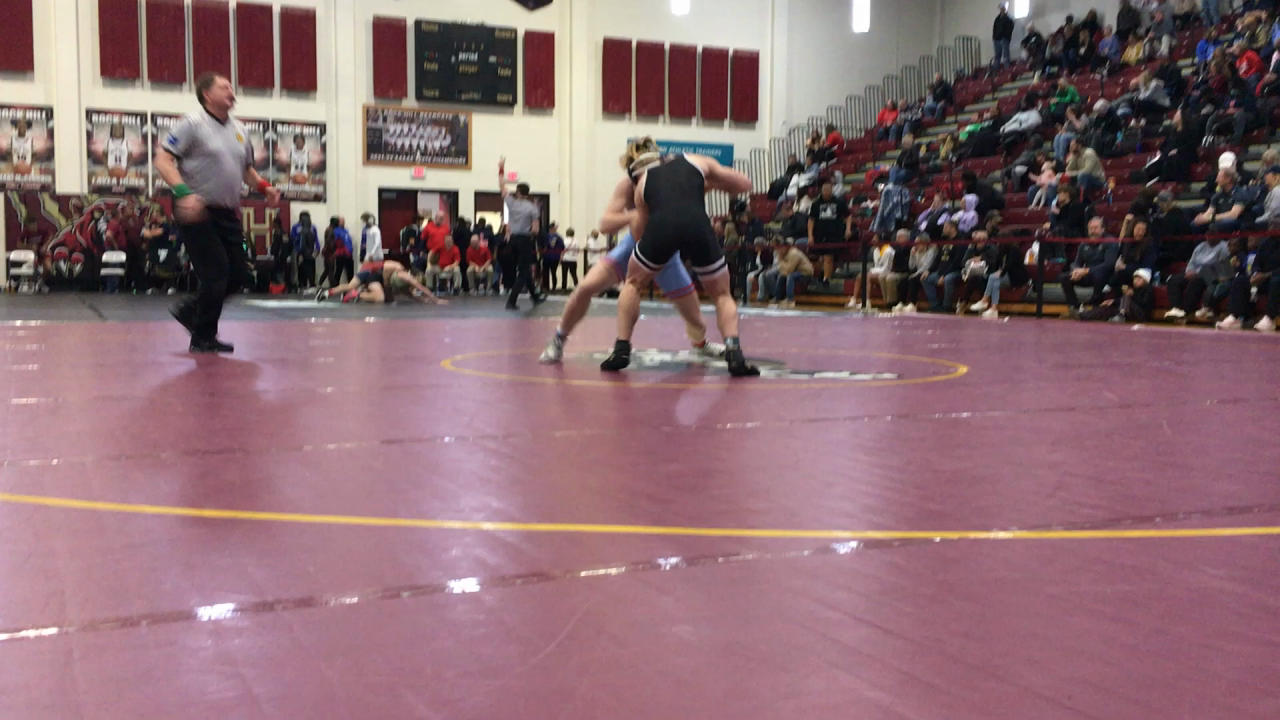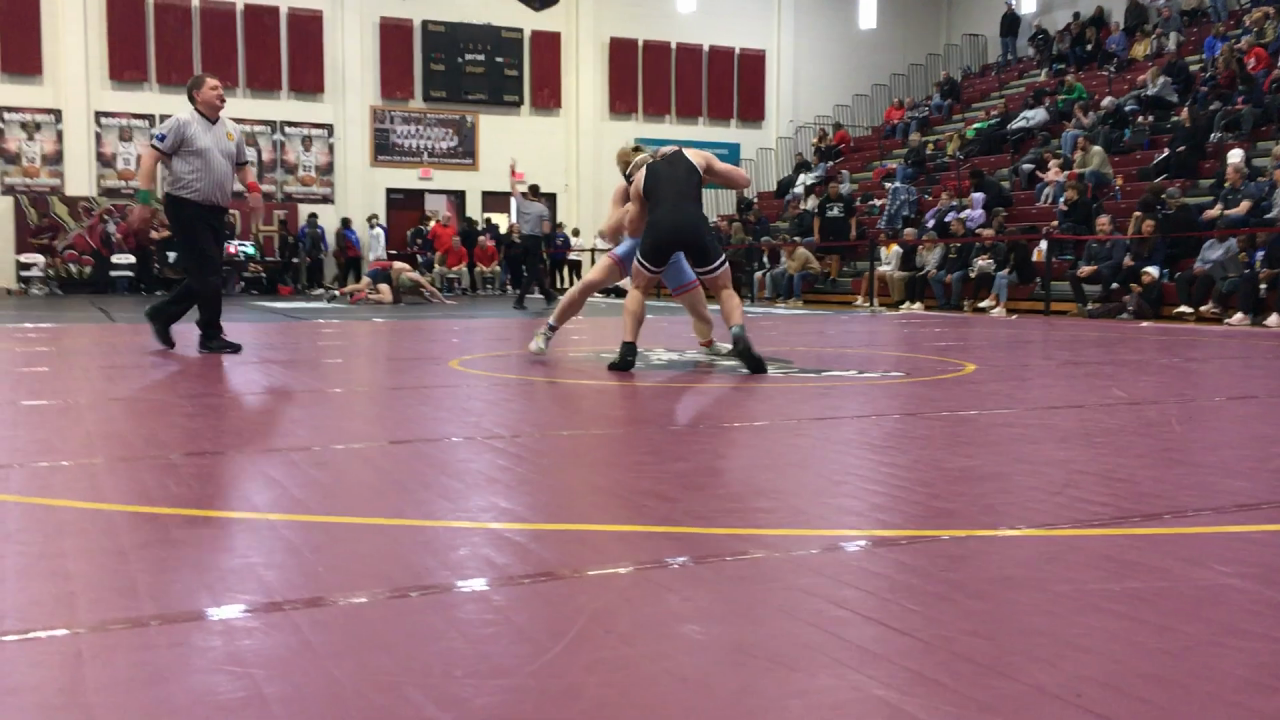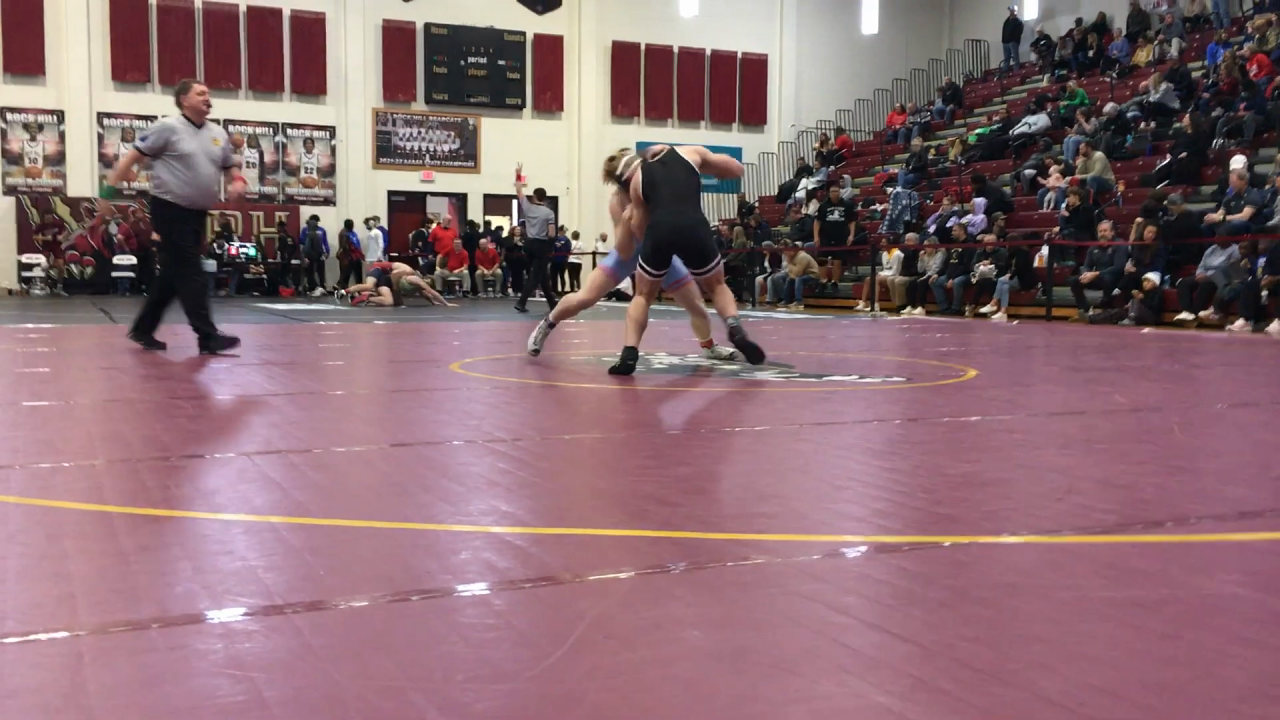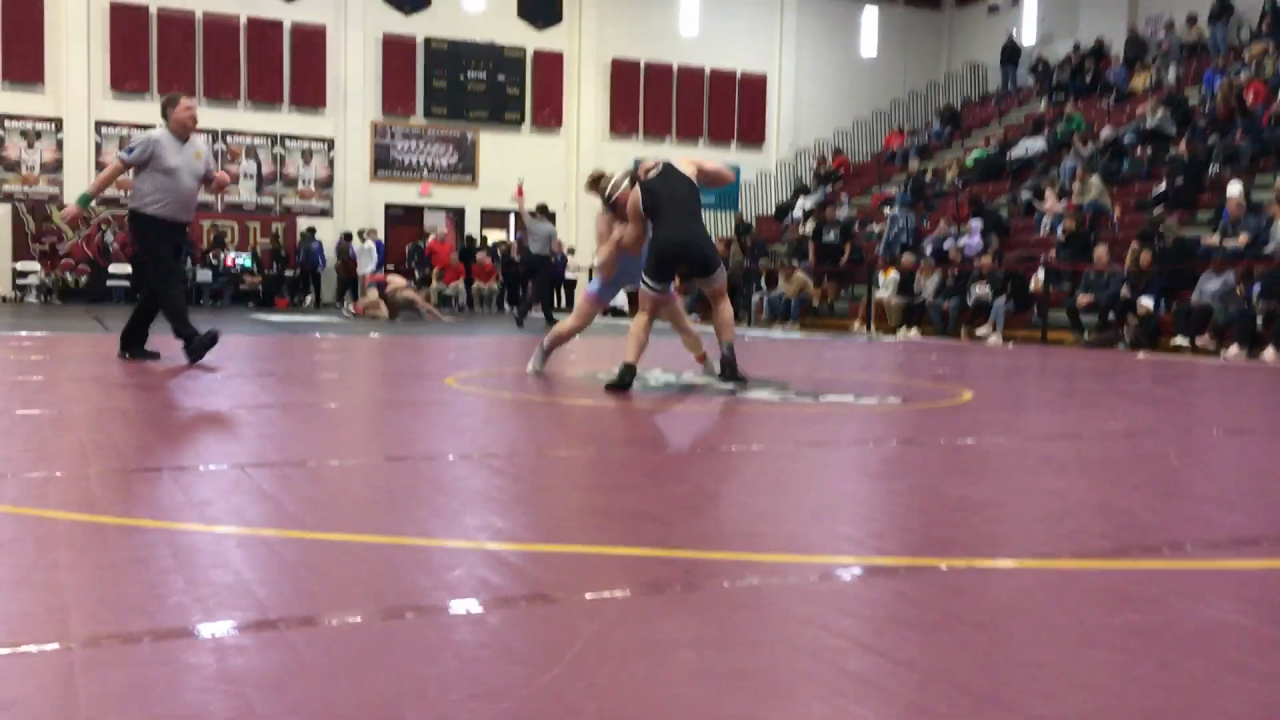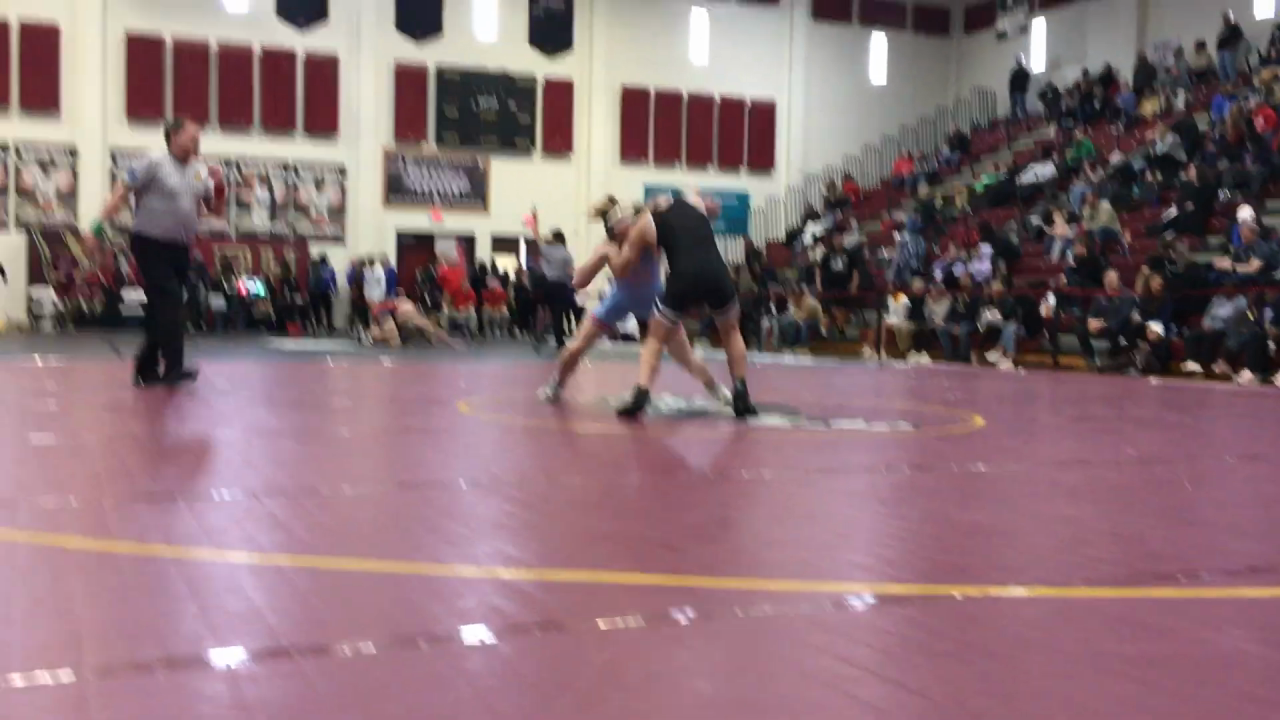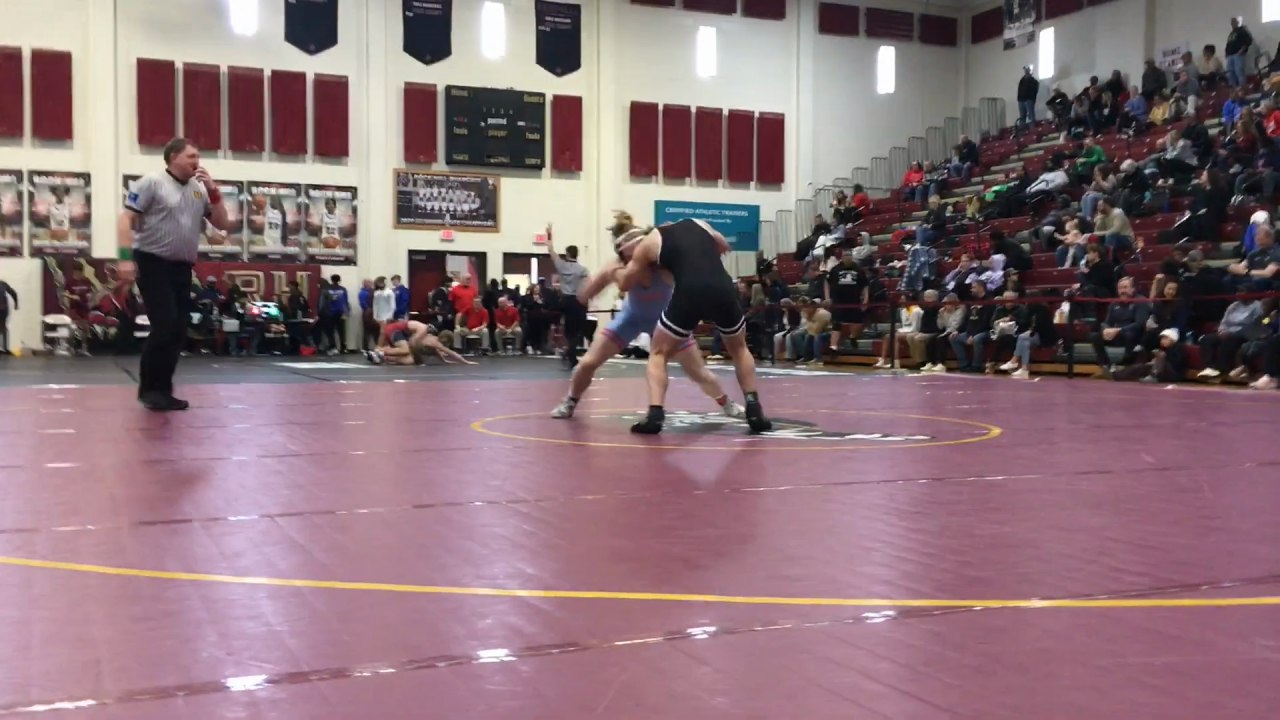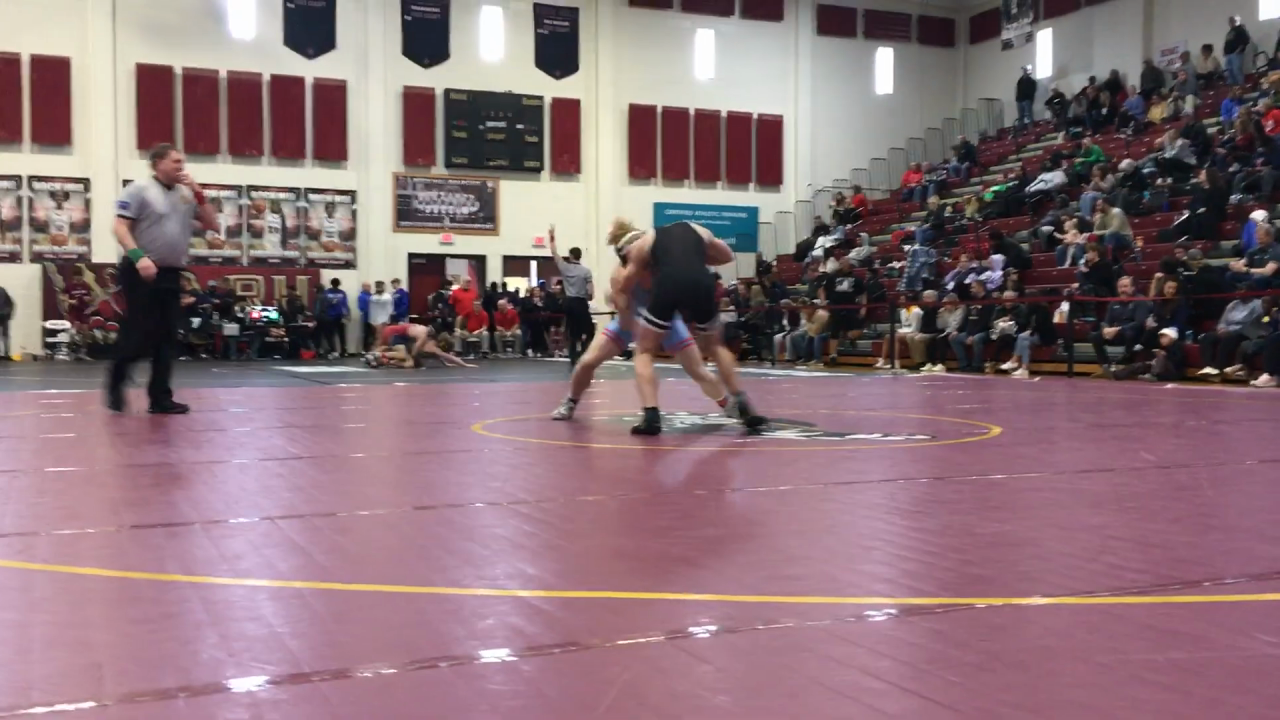
dt=0.1s
person 1, frame 1
left shoulder: (239, 131)
right shoulder: (193, 125)
left elbow: (246, 169)
right elbow: (163, 161)
left wrist: (265, 188)
right wrist: (184, 193)
left hip: (227, 214)
right hip: (197, 214)
left knee: (237, 273)
right knee: (215, 273)
left ankle: (192, 312)
right ankle: (204, 337)
person 1, frame 2
left shoulder: (232, 130)
right shoulder: (181, 123)
left elbow: (242, 167)
right elbow: (150, 157)
left wrist: (253, 191)
right wrist: (143, 200)
left hip: (214, 212)
right hip: (184, 208)
left knee: (208, 273)
right knee: (206, 271)
left ankle: (161, 315)
right ankle: (211, 336)
person 1, frame 3
left shoulder: (219, 133)
right shoulder: (169, 128)
left elbow: (231, 168)
right elbow: (131, 158)
left wrist: (238, 182)
right wrist: (108, 194)
left hip: (196, 214)
right hip: (169, 210)
left knee: (175, 276)
right knee: (189, 273)
left ankle: (142, 328)
right ankle: (208, 336)
person 1, frame 4
left shoulder: (201, 148)
right shoulder: (153, 140)
left elbow: (210, 183)
right elbow: (114, 170)
left wrist: (221, 181)
right wrist: (83, 202)
left hip: (177, 228)
right hip: (148, 222)
left knee: (157, 288)
right knee: (168, 283)
left ankle: (132, 344)
right ankle: (191, 340)
person 1, frame 5
left shoulder: (201, 172)
right shoulder: (153, 164)
left elbow: (216, 210)
right elbow: (119, 195)
left wrist: (219, 187)
right wrist: (97, 228)
left hip: (178, 250)
right hip: (150, 246)
left knee: (168, 307)
right knee: (168, 305)
left ankle: (146, 368)
right ankle: (173, 367)
person 1, frame 6
left shoulder: (200, 189)
right shoulder: (152, 183)
left elbow: (222, 224)
right elbow: (126, 219)
left wrist: (213, 191)
right wrist: (125, 256)
left hip: (182, 267)
right hip: (152, 264)
left knee: (176, 329)
right knee: (164, 325)
left ankle: (160, 391)
right ankle: (150, 387)
person 1, frame 7
left shoulder: (187, 194)
right shoulder: (139, 190)
left elbow: (211, 225)
right elbow: (120, 227)
left wrist: (198, 195)
right wrist: (138, 258)
left hip: (170, 275)
right hip: (139, 273)
left knee: (166, 336)
right knee: (140, 334)
left ankle: (160, 398)
right ankle: (116, 385)
person 2, frame 1
left shoulder: (643, 180)
right shoulder: (695, 161)
left elbow: (639, 230)
right elbow: (745, 185)
left hip: (660, 227)
right hip: (697, 227)
left knee: (633, 284)
right knee: (721, 295)
left ankle: (621, 352)
right ankle: (734, 354)
person 2, frame 2
left shoulder: (640, 179)
right shoulder: (693, 156)
left elbow: (633, 229)
right elbow: (743, 180)
left hip: (658, 226)
right hip: (694, 225)
left knee: (638, 289)
right knee: (724, 290)
left ankle: (627, 353)
right ankle: (741, 342)
person 2, frame 3
left shoulder: (635, 178)
right shoulder: (688, 152)
left elbow: (639, 230)
right elbow: (737, 170)
left hip: (660, 231)
right hip: (695, 230)
left knee: (643, 295)
right knee: (717, 286)
left ankle: (628, 357)
right ankle: (736, 331)
person 2, frame 4
left shoulder: (635, 196)
right shoulder: (684, 166)
left elbow: (628, 244)
right elbow: (727, 175)
left hip: (663, 246)
right hip: (698, 241)
left knee: (645, 311)
right knee: (719, 297)
left ankle: (627, 372)
right ankle: (729, 364)
person 2, frame 5
left shoulder: (644, 224)
right shoulder: (691, 201)
left elbow: (622, 267)
right elbow: (713, 210)
left hip: (684, 278)
right hip: (717, 274)
left knee: (655, 339)
right knee: (731, 332)
left ankle: (640, 397)
right ankle: (741, 399)
person 2, frame 6
left shoulder: (649, 242)
right shoulder: (698, 225)
left elbow: (623, 283)
right elbow: (724, 247)
left hip: (689, 292)
right hip: (723, 289)
left knee: (659, 353)
right knee: (738, 348)
left ankle: (655, 415)
right ankle: (755, 412)
person 2, frame 7
left shoulder: (645, 241)
right shoulder: (694, 230)
left elbow: (622, 286)
right elbow: (727, 255)
left hip: (668, 285)
right hip: (701, 284)
left knee: (644, 352)
right knee: (714, 347)
left ankle: (651, 417)
right ankle: (744, 408)
person 3, frame 1
right shoulder: (626, 186)
right hip: (633, 248)
left knee: (694, 318)
right knee: (585, 287)
left ankle: (701, 345)
right ankle: (557, 342)
person 3, frame 2
right shoulder: (623, 192)
right elbow: (609, 234)
right wrist: (626, 211)
right hip: (636, 248)
left knee: (702, 314)
right knee: (588, 284)
left ankle: (708, 343)
right ankle: (548, 331)
person 3, frame 3
right shoulder: (619, 201)
right elbow: (624, 252)
right wrist: (628, 219)
right hip: (630, 252)
left knee: (696, 306)
right knee: (585, 297)
left ankle: (710, 347)
right ankle: (546, 325)
person 3, frame 4
right shoulder: (605, 221)
right elbow: (604, 274)
right wrist: (615, 240)
left hip: (646, 270)
right hip: (612, 274)
left knee: (683, 325)
right knee: (574, 325)
left ankle: (705, 362)
right ankle: (543, 352)
person 3, frame 5
right shoulder: (609, 247)
right elbow: (578, 284)
right wrist: (599, 257)
left hip: (652, 299)
right hip: (620, 300)
left knee: (685, 358)
right knee: (576, 349)
left ankle: (714, 388)
right ankle: (555, 385)
person 3, frame 6
right shoulder: (619, 267)
right elbow: (583, 298)
right wrist: (605, 275)
right hip: (633, 316)
left knee: (699, 373)
right knee: (588, 362)
left ankle: (727, 404)
right ankle: (570, 402)
person 3, frame 7
right shoulder: (621, 273)
right hip: (633, 318)
left knee: (698, 370)
right knee: (587, 361)
left ankle: (727, 405)
right ankle: (570, 403)
